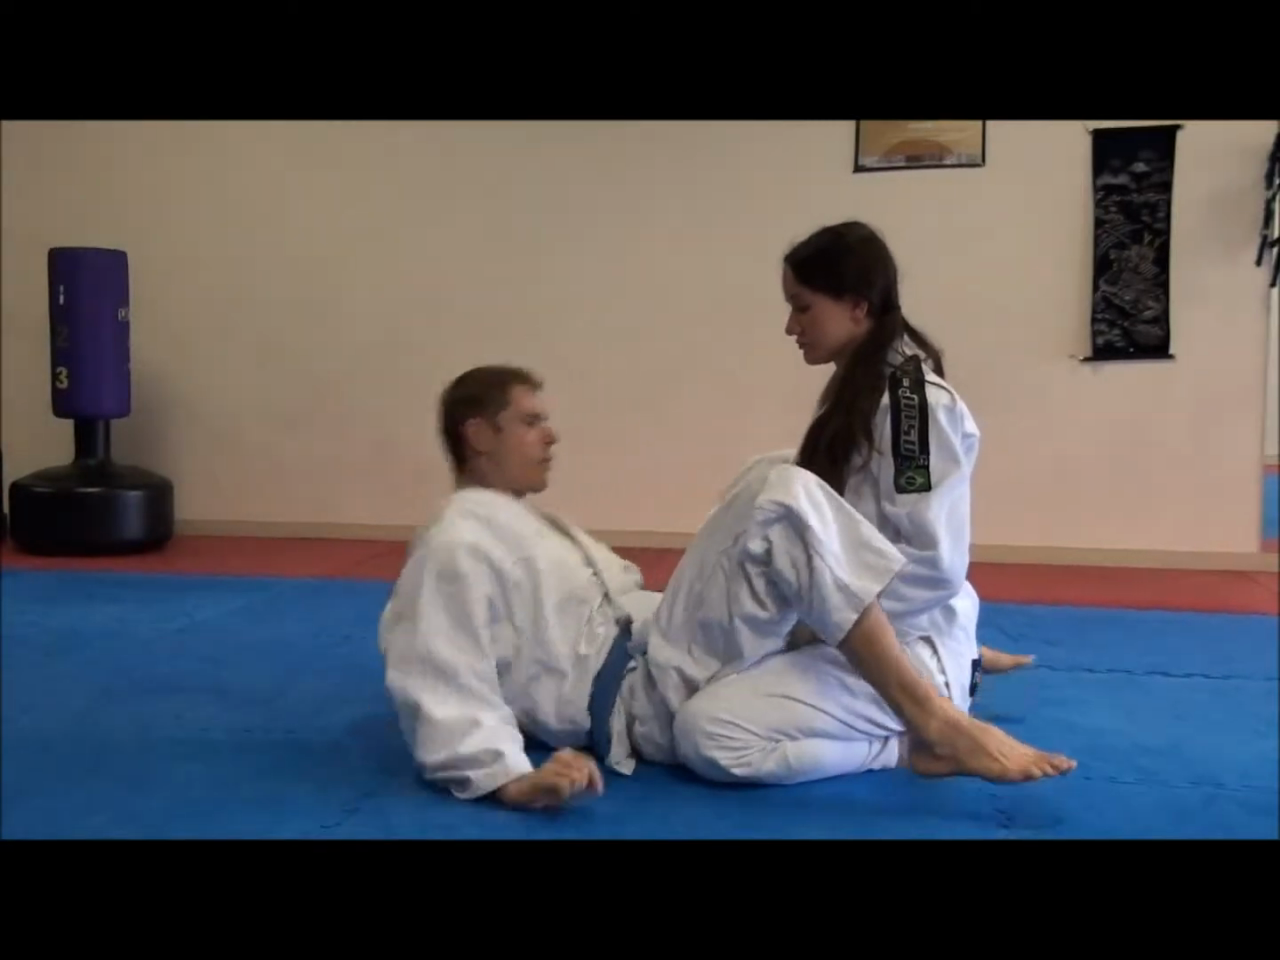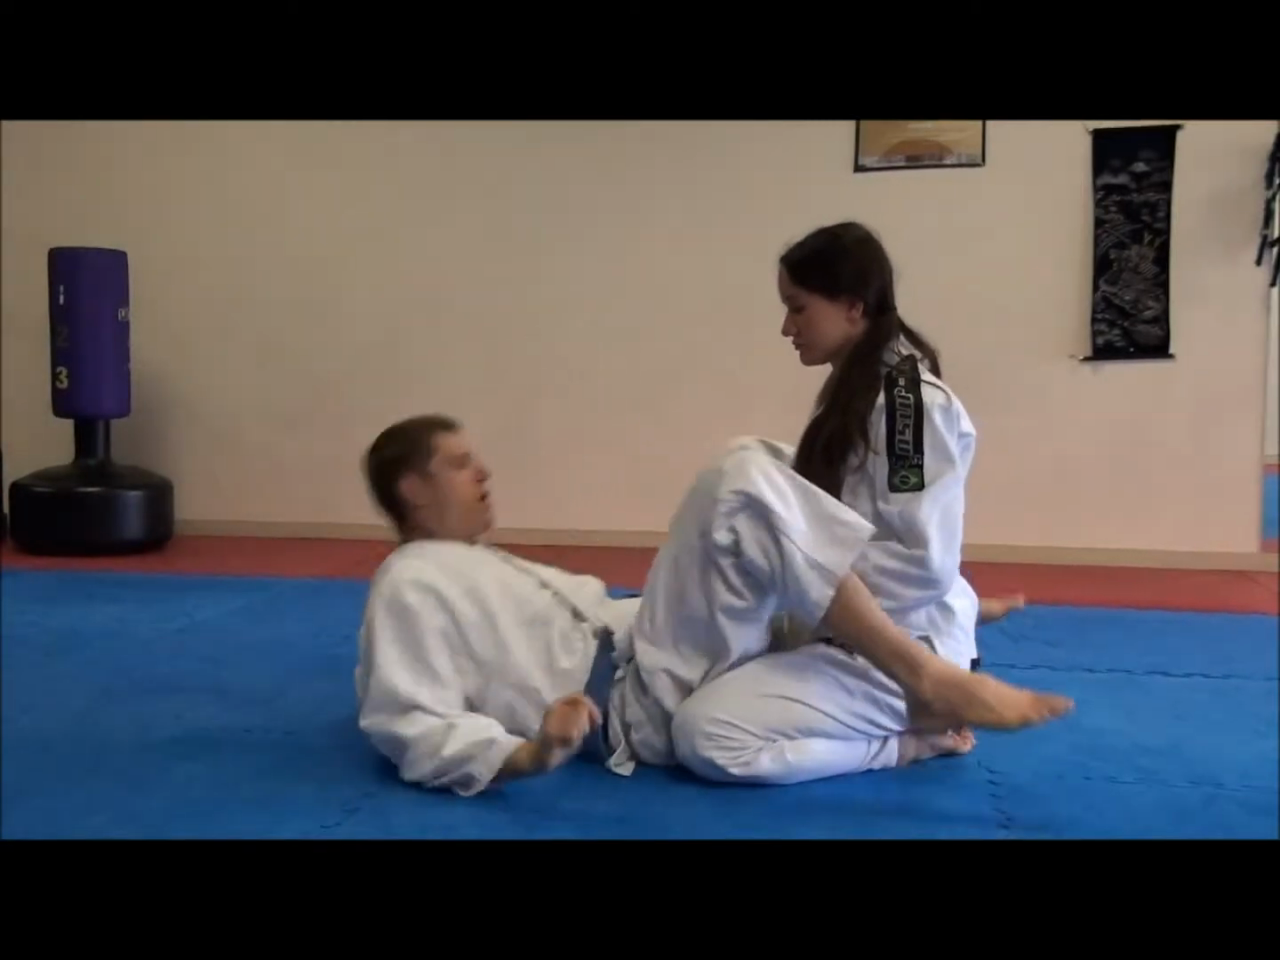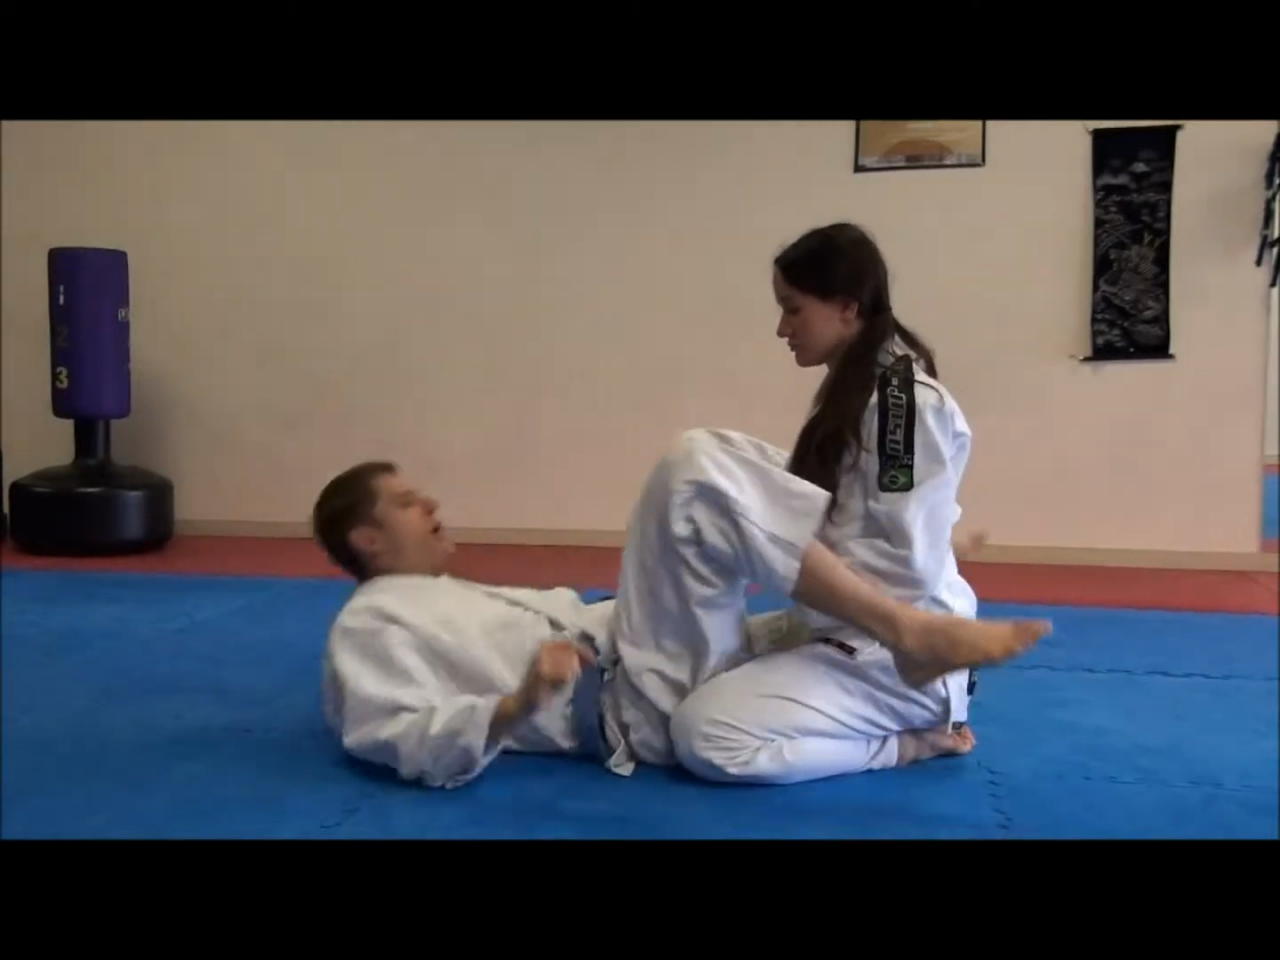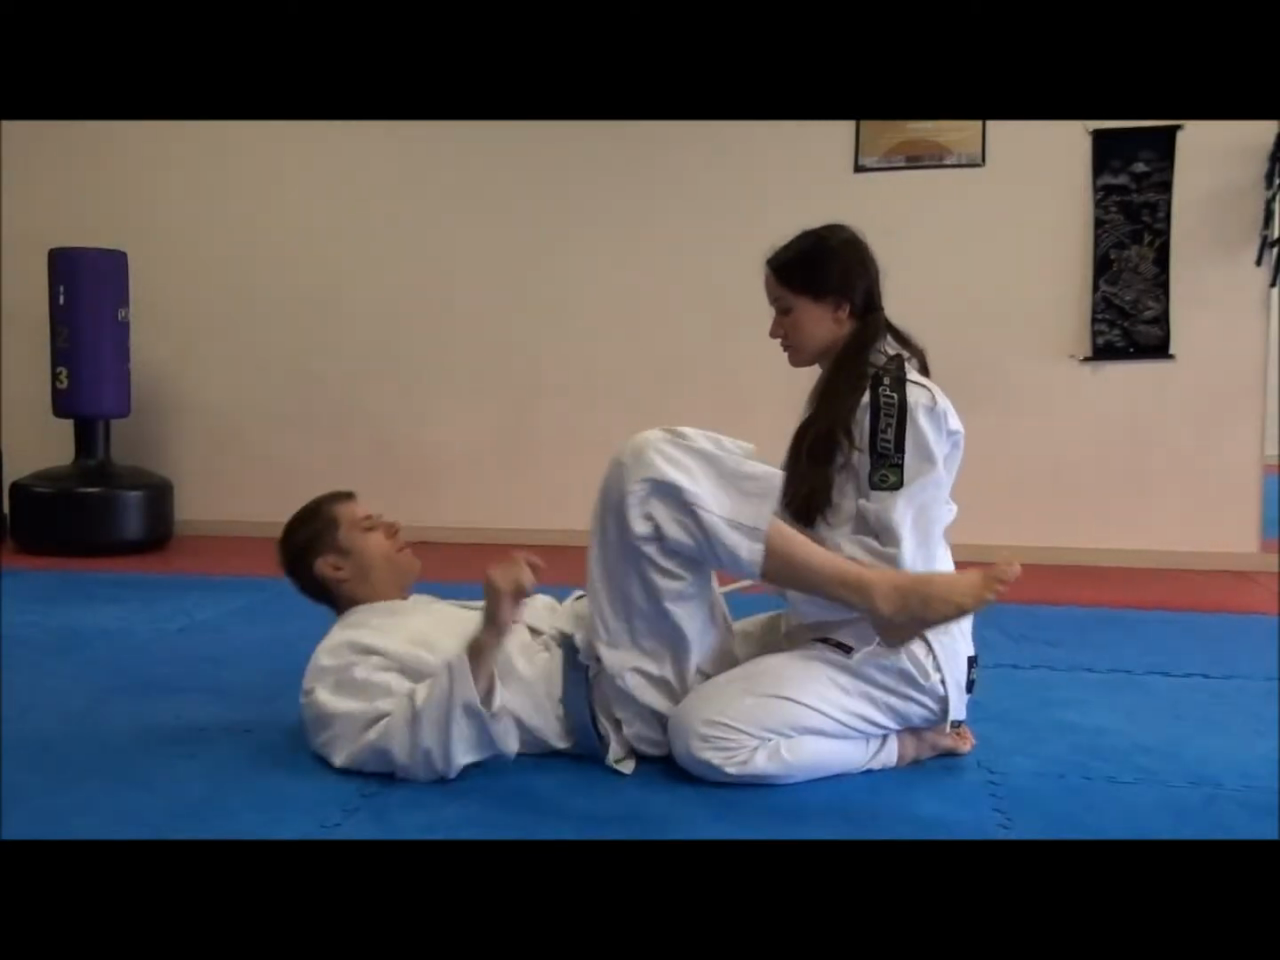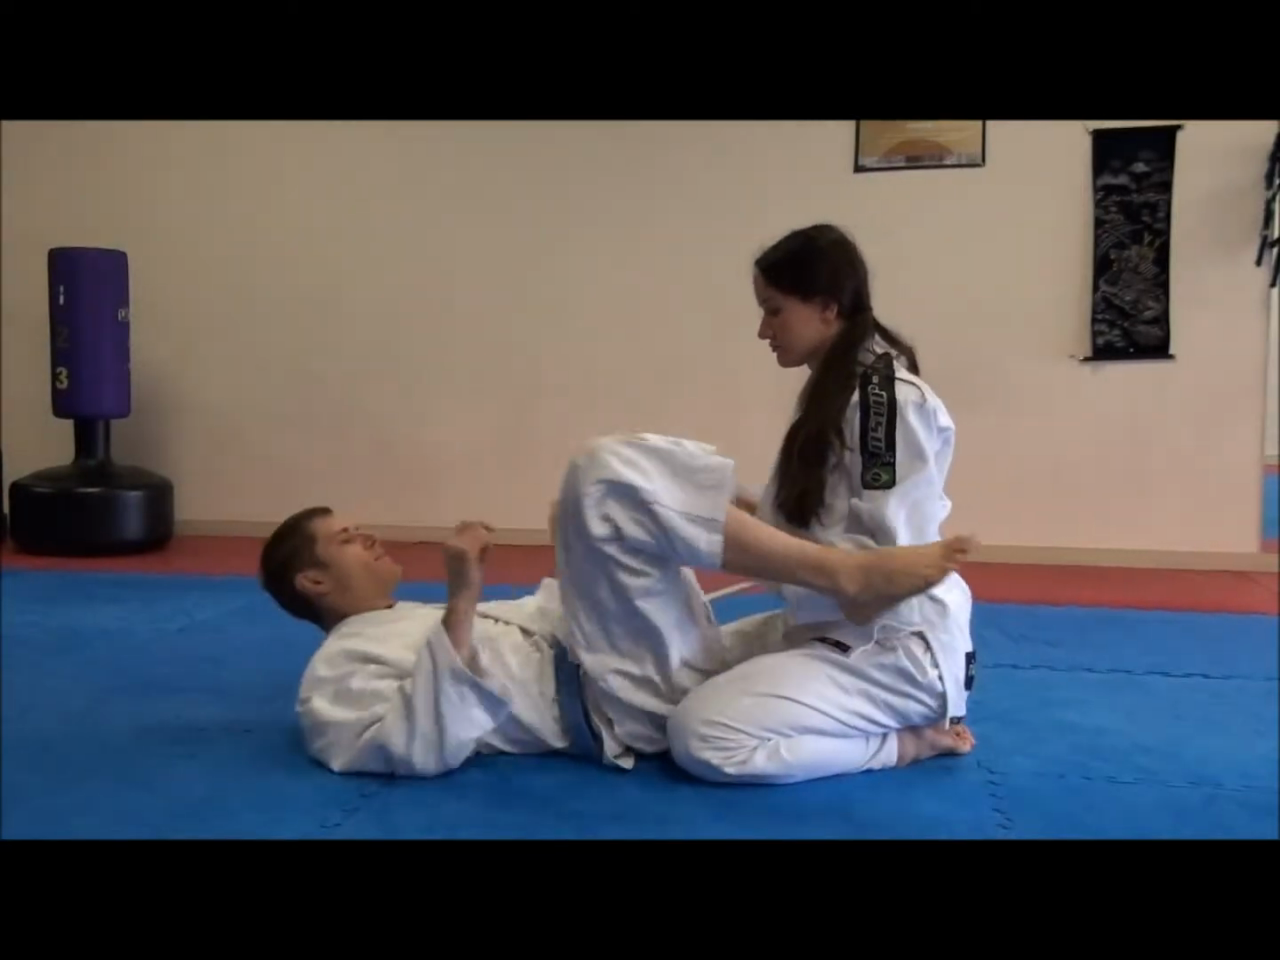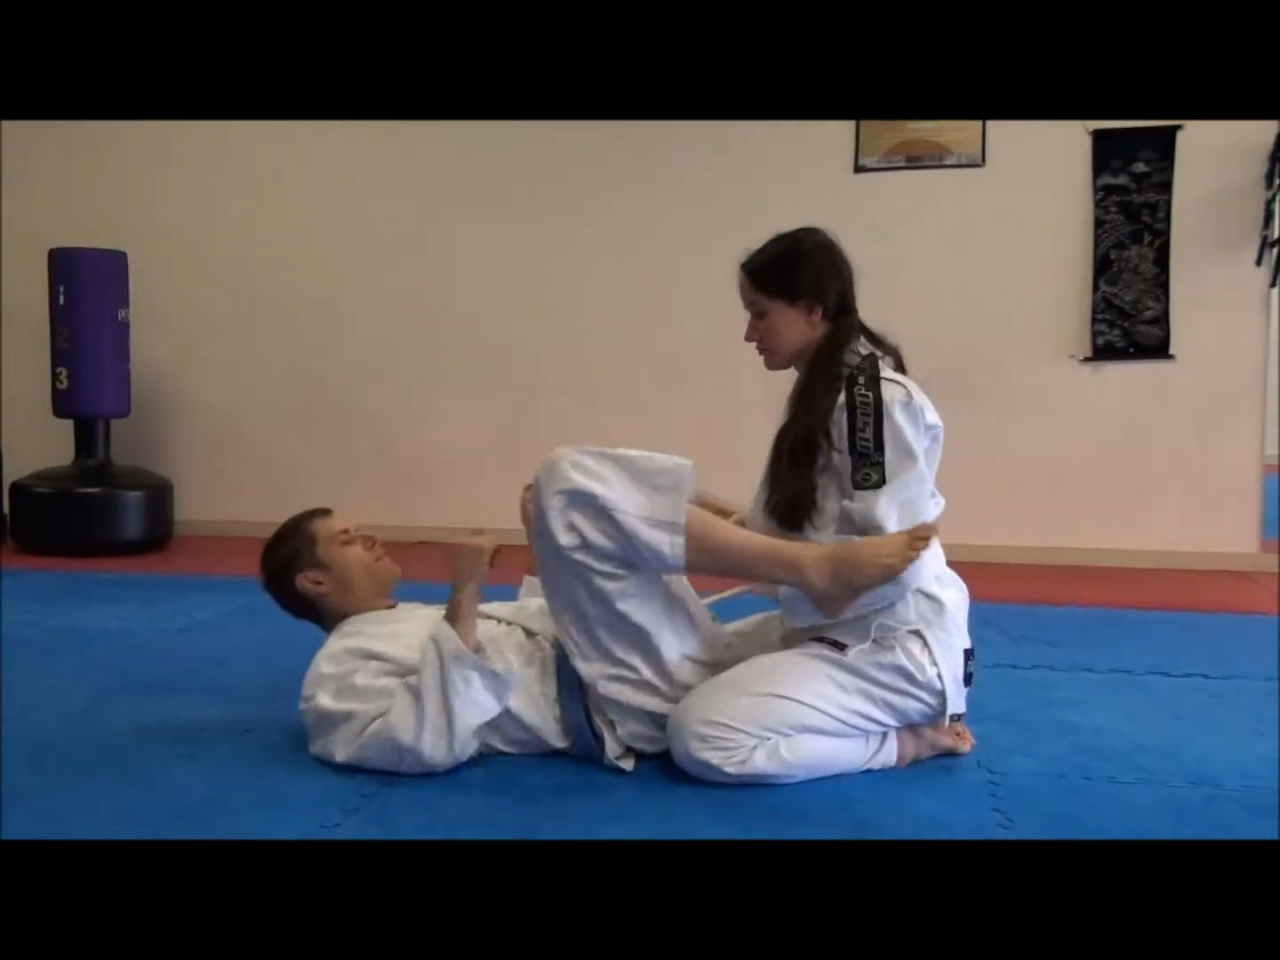
dt=0.1s
person 1, frame 1
left shoulder: (525, 522)
right shoulder: (458, 544)
right elbow: (446, 708)
right wrist: (521, 780)
left hip: (654, 656)
right hip: (648, 696)
right knee: (786, 505)
right ankle: (936, 726)
person 1, frame 2
left shoulder: (475, 565)
right shoulder: (410, 590)
right elbow: (420, 730)
right wrist: (527, 754)
left hip: (638, 654)
right hip: (641, 700)
right knee: (746, 483)
right ankle: (927, 680)
person 1, frame 3
left shoulder: (440, 600)
right shoulder: (367, 628)
right elbow: (415, 744)
right wrist: (517, 706)
left hip: (618, 658)
right hip: (633, 701)
right knee: (697, 467)
right ankle: (909, 629)
person 1, frame 4
left shoulder: (412, 618)
right shoulder: (344, 663)
right elbow: (423, 745)
right wrist: (489, 639)
left hip: (601, 656)
right hip: (624, 699)
right knee: (655, 468)
right ankle: (880, 593)
person 1, frame 5
left shoulder: (407, 624)
right shoulder: (335, 680)
right elbow: (428, 741)
left wrist: (581, 532)
right wrist: (458, 607)
left hip: (592, 662)
right hip: (621, 701)
right knee: (608, 469)
right ankle: (847, 571)
person 1, frame 6
left shoulder: (401, 624)
right shoulder: (338, 674)
right elbow: (435, 737)
left wrist: (552, 543)
right wrist: (461, 603)
right hip: (625, 701)
right knee: (574, 482)
right ankle: (813, 566)
person 2, frame 1
left shoulder: (917, 401)
right shoulder: (857, 390)
left elbow: (935, 566)
left hip: (904, 652)
left knee: (711, 735)
right knee: (697, 682)
person 2, frame 2
left shoulder: (913, 401)
right shoulder: (855, 390)
left elbow: (925, 566)
left knee: (707, 736)
right knee: (697, 682)
left ankle: (916, 739)
right ankle: (902, 723)
person 2, frame 3
left shoulder: (908, 401)
right shoulder: (852, 388)
left elbow: (911, 565)
left hip: (902, 649)
right hip: (849, 629)
left knee: (705, 735)
right knee: (696, 675)
left ankle: (911, 739)
right ankle: (908, 725)
person 2, frame 4
left shoulder: (902, 400)
right shoulder: (846, 389)
left elbow: (898, 563)
left hip: (899, 649)
right hip: (848, 629)
left knee: (702, 735)
right knee: (694, 677)
left ankle: (909, 740)
right ankle: (898, 727)
person 2, frame 5
left shoulder: (892, 399)
right shoulder: (837, 388)
right wrist: (754, 517)
left hip: (899, 645)
right hip: (847, 628)
left knee: (702, 736)
left ankle: (908, 739)
right ankle: (901, 722)
person 2, frame 6
left shoulder: (879, 399)
right shoulder: (827, 390)
right wrist: (743, 528)
left hip: (897, 645)
right hip: (846, 628)
left knee: (701, 736)
right knee: (690, 679)
left ankle: (908, 739)
right ankle: (901, 721)
